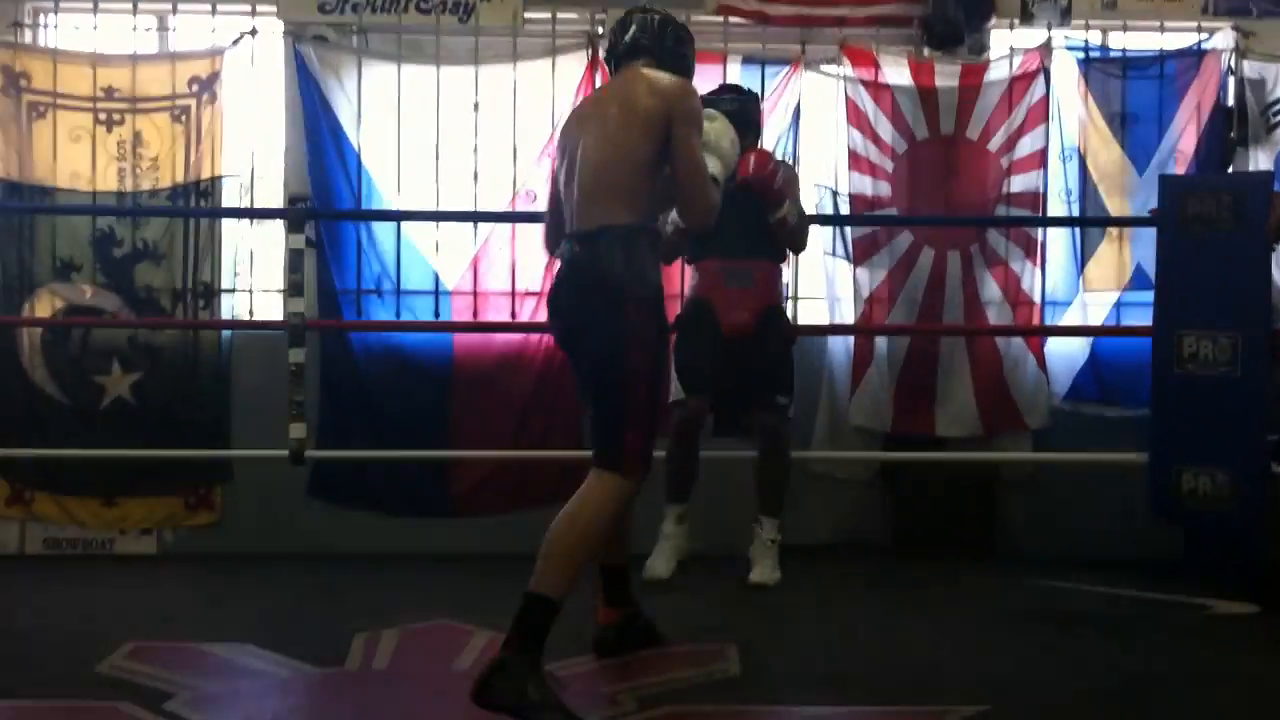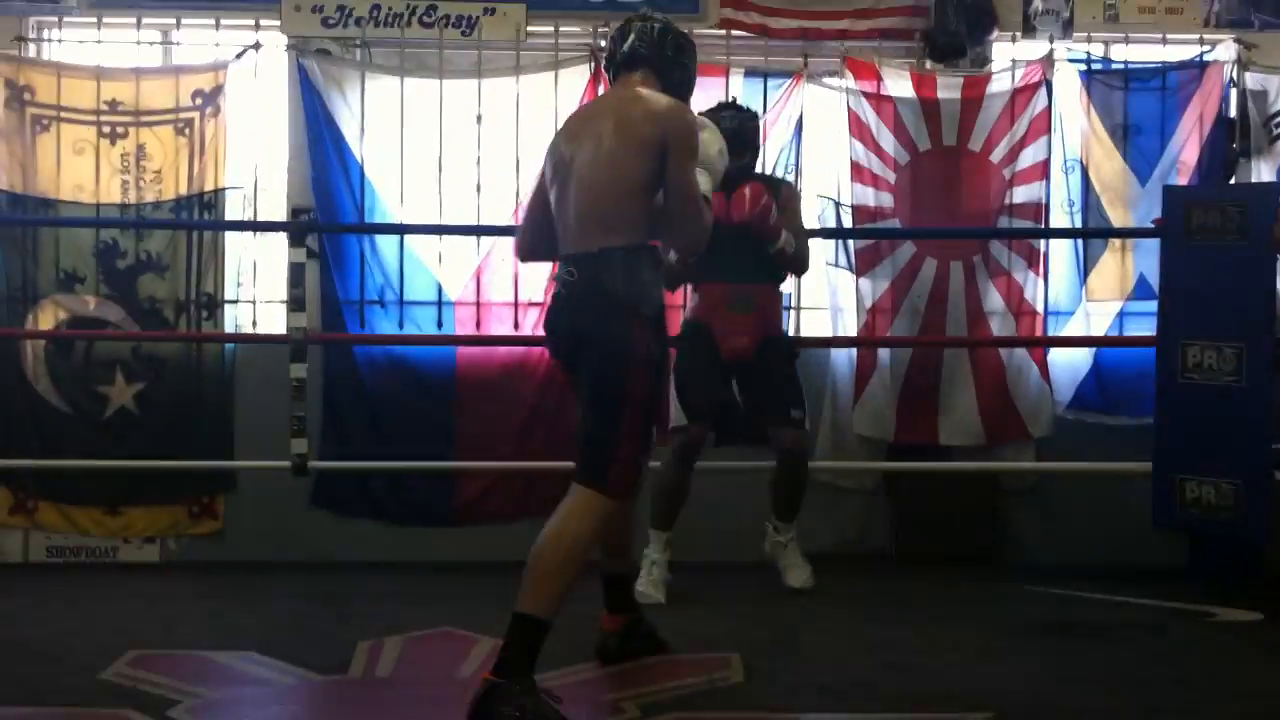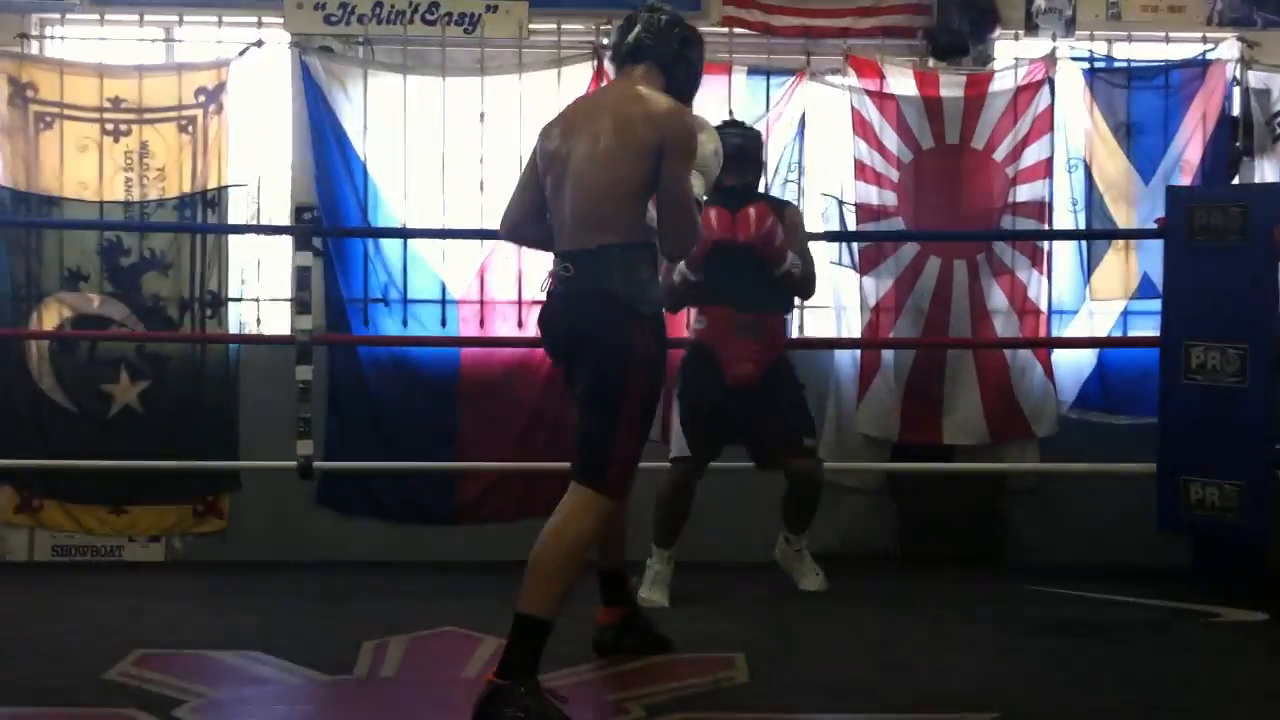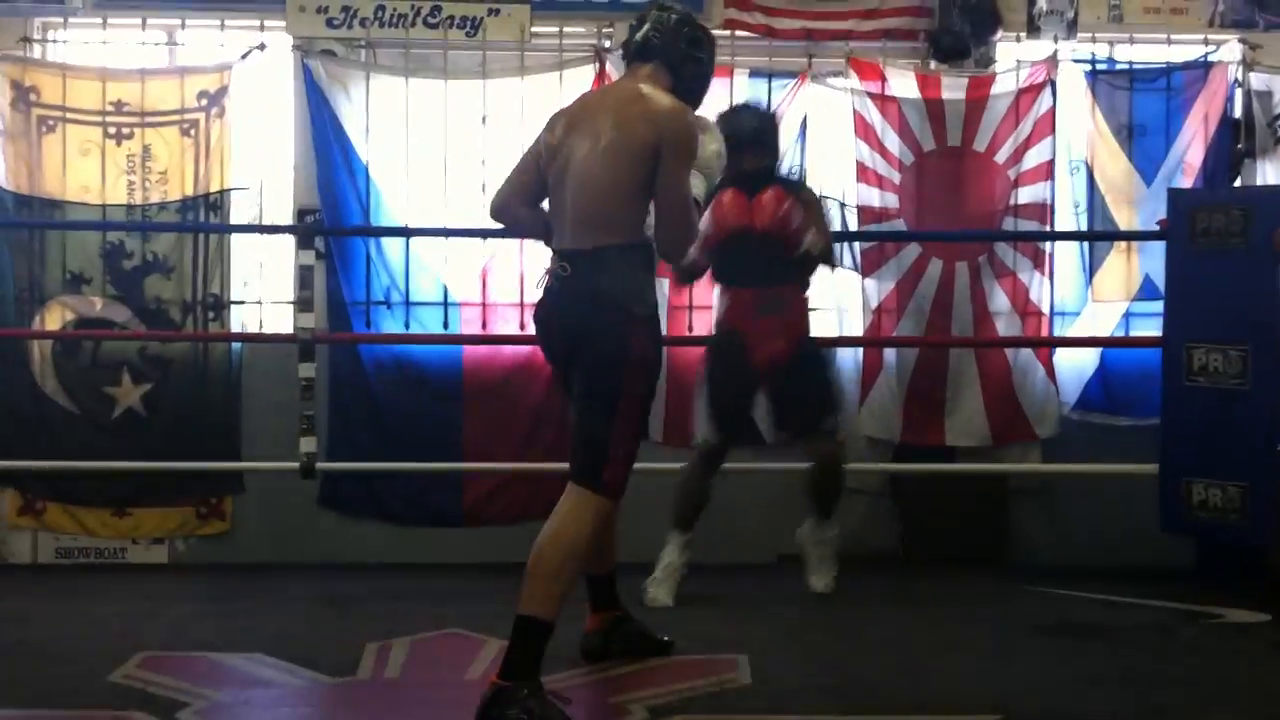
dt=0.1s
person 1, frame 1
left shoulder: (581, 114)
right shoulder: (673, 92)
right elbow: (697, 213)
right wrist: (715, 164)
left hip: (576, 282)
right hip: (623, 286)
left knee: (617, 458)
right knee: (617, 468)
left ankle: (619, 612)
right ankle: (516, 658)
person 1, frame 2
left shoulder: (573, 127)
right shoulder: (671, 115)
left elbow: (531, 242)
right elbow: (690, 237)
right wrist: (703, 180)
left hip: (571, 304)
right hip: (623, 309)
left knee: (616, 468)
right knee: (599, 486)
left ankle: (622, 620)
person 1, frame 3
left shoulder: (567, 119)
right shoulder: (671, 116)
left elbow: (517, 226)
right elbow: (679, 242)
right wrist: (695, 181)
left hip: (567, 301)
right hip: (620, 307)
left knee: (610, 467)
right knee: (595, 484)
left ankle: (618, 615)
person 1, frame 4
left shoulder: (573, 114)
right shoulder: (670, 118)
left elbow: (506, 206)
right elbow: (673, 244)
right wrist: (697, 183)
left hip: (565, 297)
right hip: (614, 305)
left knee: (603, 470)
right knee: (592, 485)
left ankle: (607, 618)
person 2, frame 1
left shoulder: (778, 175)
left elbow: (797, 242)
right elbow: (668, 248)
left wrist: (776, 195)
left hip: (762, 313)
right hip: (706, 310)
left knee: (772, 427)
right knee: (687, 416)
left ankle: (766, 539)
right ankle: (672, 529)
person 2, frame 2
left shoulder: (778, 195)
left elbow: (799, 263)
right elbow: (669, 277)
left wrist: (773, 232)
left hip: (763, 335)
right hip: (705, 334)
left knee: (793, 445)
right knee: (686, 442)
left ankle: (783, 538)
right ankle: (655, 556)
person 2, frame 3
left shoulder: (782, 215)
right shoulder: (693, 218)
left elbow: (806, 286)
right elbow: (672, 299)
left wrist: (780, 253)
right wrist: (691, 260)
left hip: (767, 358)
right hip: (709, 357)
left knee: (805, 469)
right knee: (687, 467)
left ankle: (794, 547)
right ankle: (658, 566)
person 2, frame 4
left shoulder: (798, 196)
right shoulder: (713, 202)
left elbow: (827, 255)
right elbow: (685, 271)
left wrist: (800, 233)
right wrist: (708, 239)
left hip: (792, 340)
right hip: (736, 340)
left knee: (828, 452)
right knee: (714, 449)
left ankle: (818, 536)
right ankle: (672, 556)
